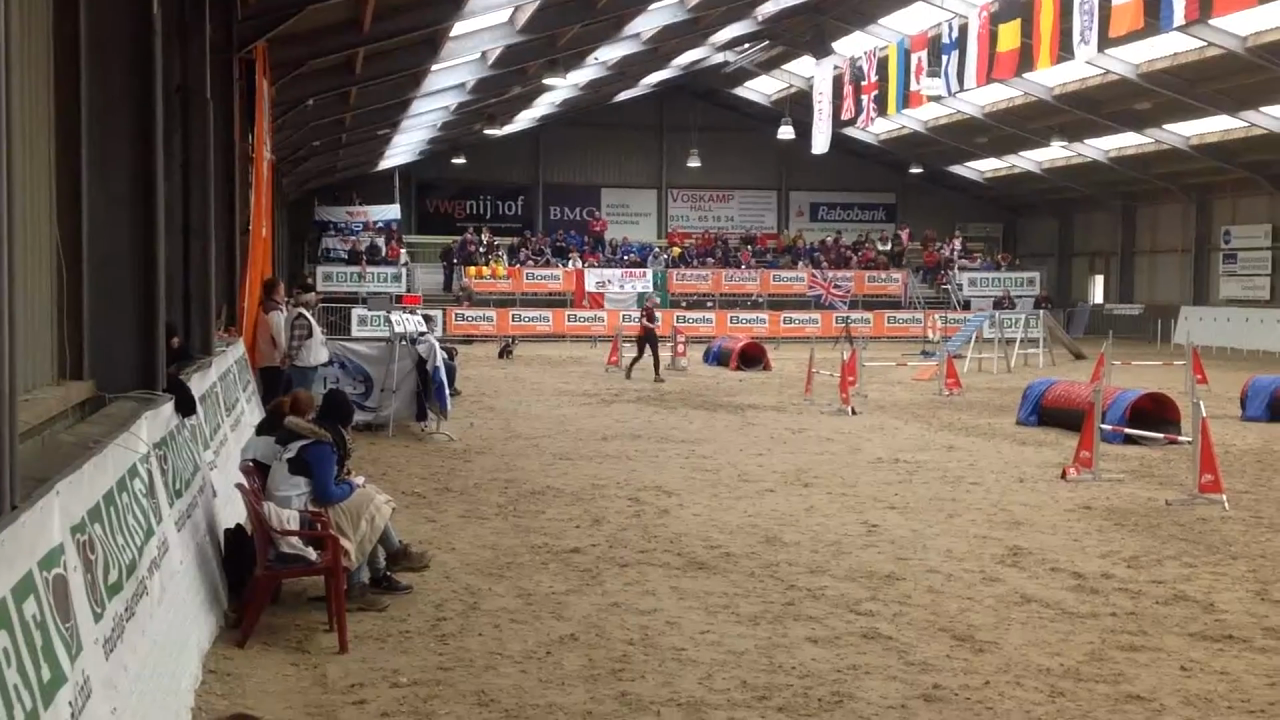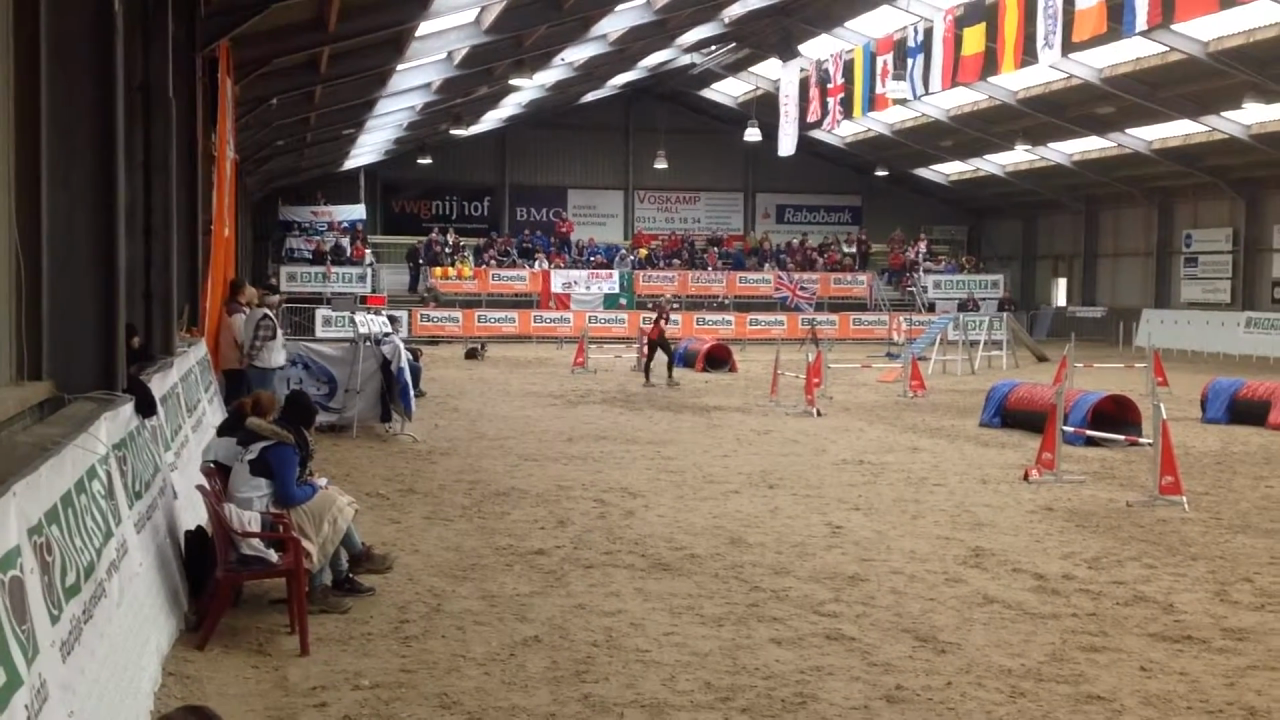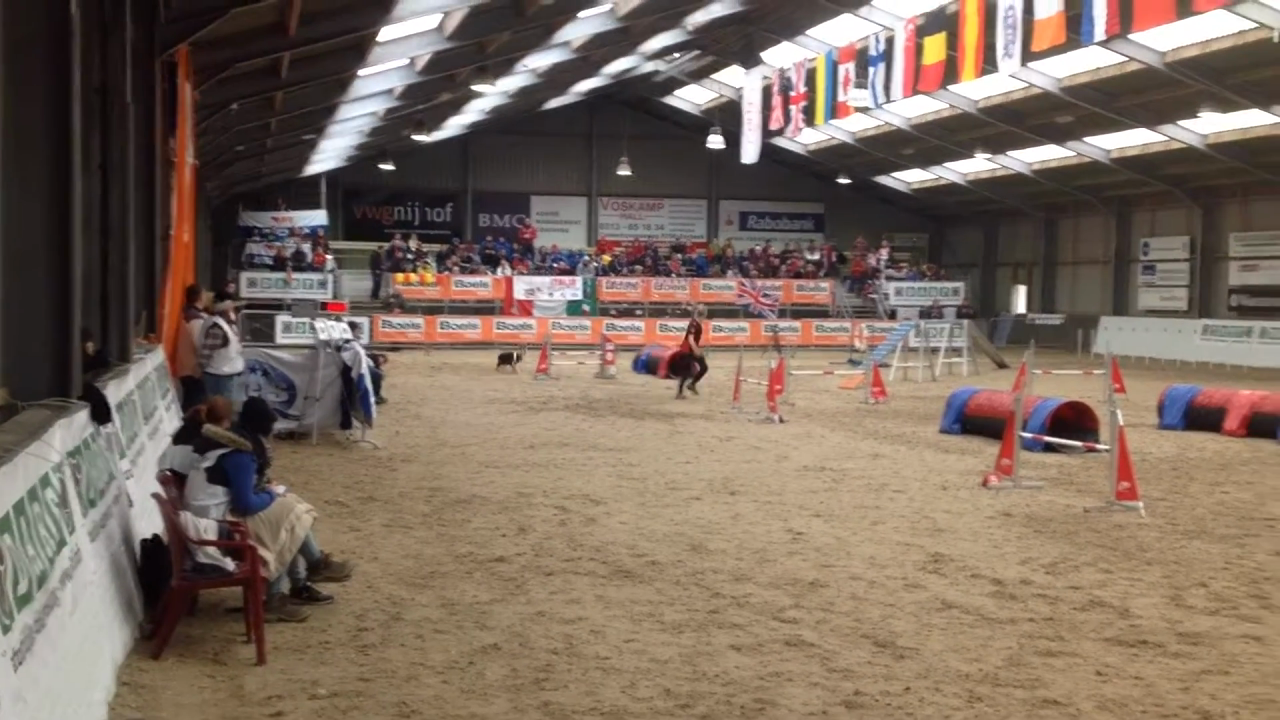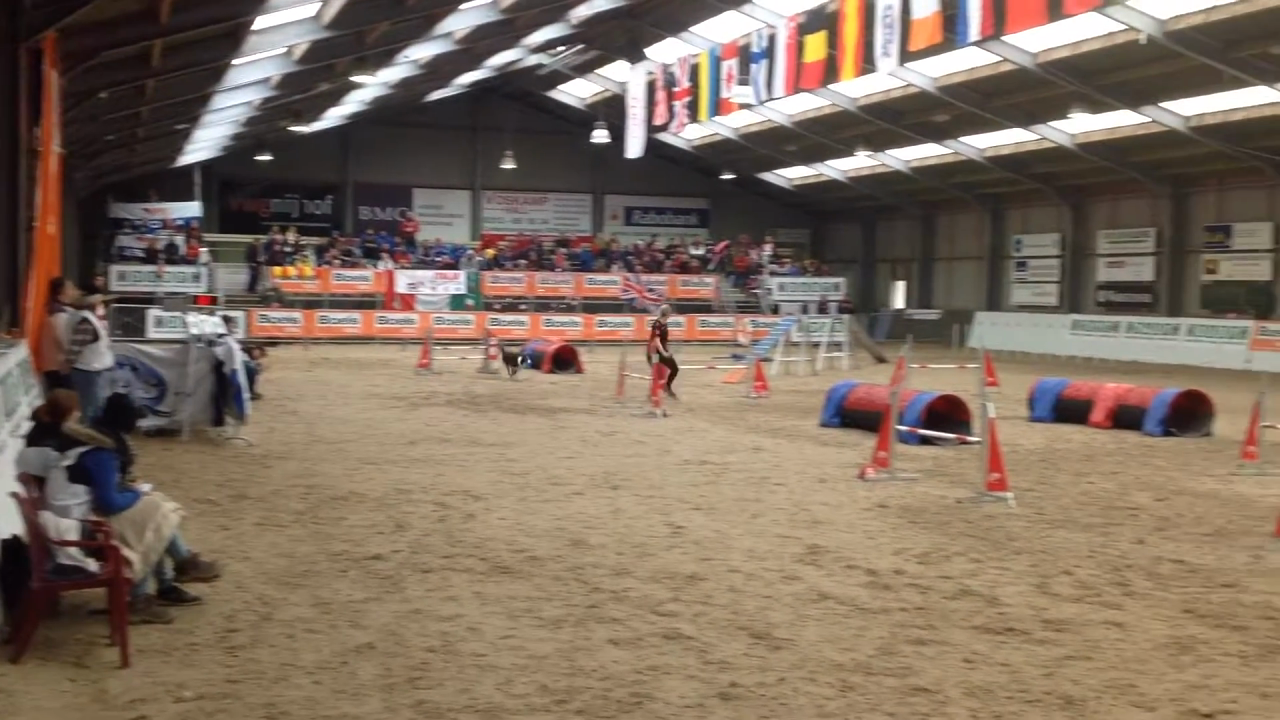
dt=0.7s
person 1, frame 1
left shoulder: (311, 433)
right shoulder: (321, 446)
right elbow: (327, 495)
left wrist: (346, 482)
right wrist: (352, 485)
left hip: (295, 502)
right hip: (299, 512)
left knee: (366, 512)
right knee: (371, 508)
left ankle: (378, 577)
right ankle: (395, 555)
person 1, frame 2
left shoulder: (273, 433)
right shoulder: (283, 447)
right elbow: (289, 497)
left wrist: (307, 482)
right wrist: (314, 487)
left hip: (257, 504)
right hip: (262, 513)
left knee: (328, 506)
right knee: (334, 509)
left ankle: (340, 579)
right ankle: (358, 557)
person 1, frame 3
left shoulder: (230, 441)
right shoulder: (240, 454)
right elbow: (245, 504)
left wrist: (265, 490)
right wrist: (271, 495)
left hip: (216, 512)
right hip: (220, 521)
left knee: (287, 513)
right knee: (291, 516)
left ankle: (298, 587)
right ankle: (317, 565)
person 1, frame 4
right shoulder: (103, 452)
right elbow: (110, 503)
left wrist: (132, 490)
right wrist: (139, 495)
left knee: (153, 510)
right knee: (159, 515)
left ankle: (160, 590)
